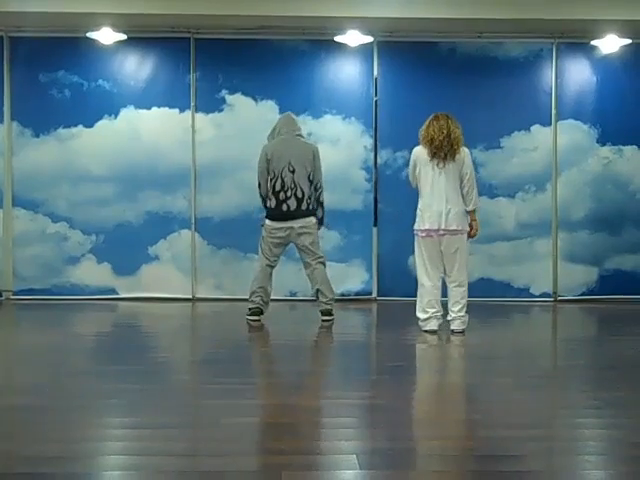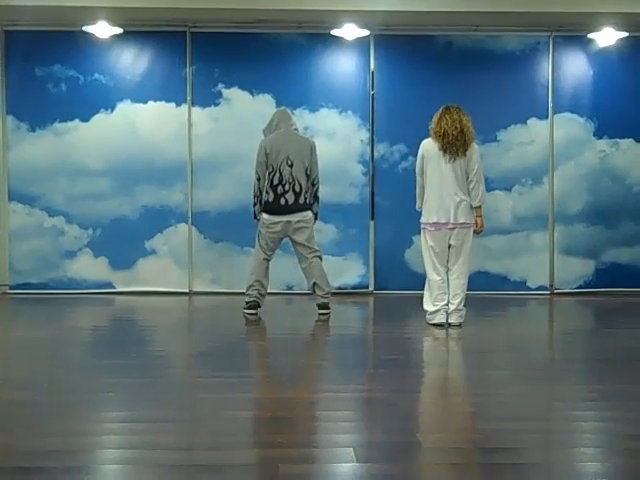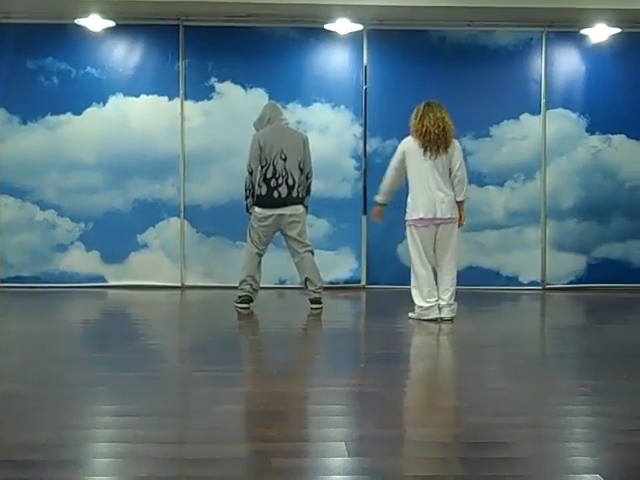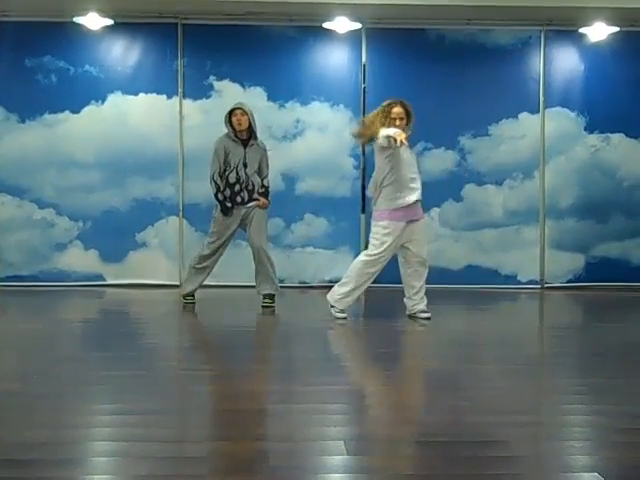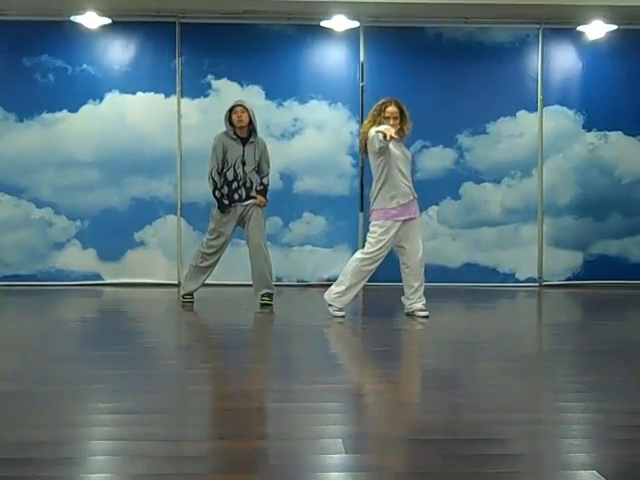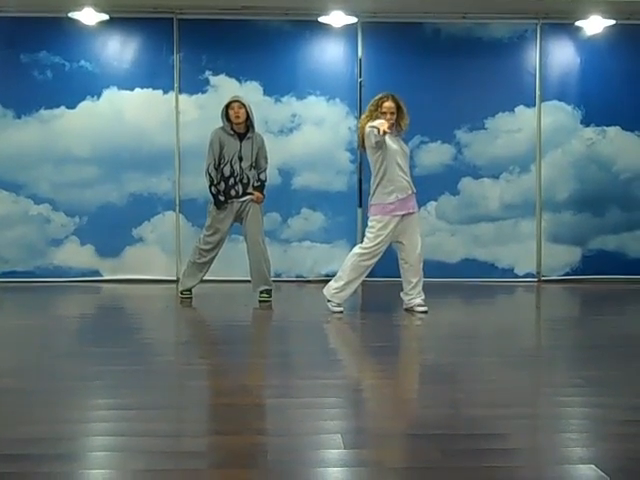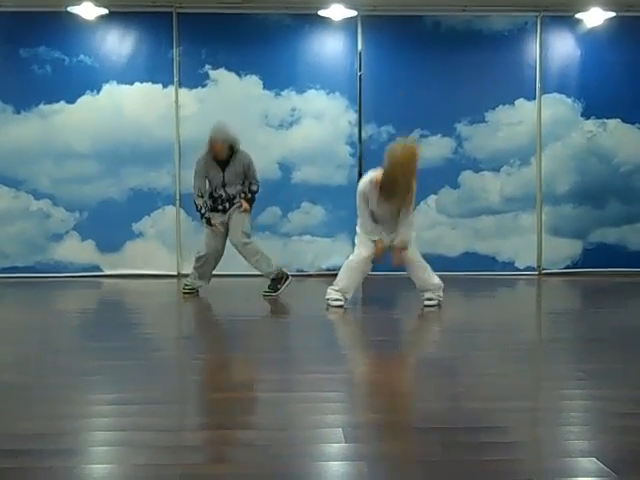
dt=0.7s
person 1, frame 1
left shoulder: (418, 153)
right shoulder: (462, 153)
right elbow: (469, 188)
right wrist: (473, 218)
left hip: (427, 221)
right hip: (454, 221)
left knee: (429, 274)
right knee: (457, 275)
left ankle: (430, 320)
right ankle: (457, 321)
person 1, frame 2
left shoulder: (427, 146)
right shoulder: (470, 149)
left elbow: (420, 182)
right elbow: (475, 183)
left wrist: (421, 208)
right wrist: (479, 214)
left hip: (433, 215)
right hip: (461, 216)
left knee: (435, 268)
right knee: (458, 268)
left ankle: (437, 313)
right ankle: (455, 315)
person 1, frame 3
left shoulder: (408, 144)
right shoulder: (452, 145)
left elbow: (393, 175)
right elbow: (459, 178)
left wrist: (380, 202)
right wrist: (461, 207)
left hip: (419, 212)
right hip: (447, 211)
left knee: (421, 263)
right knee: (446, 262)
left ankle: (428, 308)
right ankle: (446, 308)
person 1, frame 4
left shoulder: (400, 142)
right shoulder: (385, 140)
right elbow: (385, 136)
right wrist: (395, 134)
left hip: (413, 209)
right hip: (391, 212)
left knee: (417, 259)
right knee: (373, 257)
left ankle: (416, 304)
right ankle: (338, 299)
person 1, frame 5
left shoulder: (398, 142)
right shoulder: (376, 139)
right elbow: (377, 136)
right wrist: (384, 130)
left hip: (409, 207)
right hip: (387, 212)
left knee: (414, 258)
right knee: (368, 256)
left ankle: (414, 303)
right ankle: (335, 298)
person 1, frame 6
left shoulder: (395, 136)
right shoulder: (374, 134)
right elbow: (372, 129)
right wrist: (378, 124)
left hip: (407, 202)
right hip: (385, 206)
left knee: (413, 254)
right knee: (367, 251)
left ankle: (413, 299)
right ankle: (334, 293)
person 1, frame 7
left shoulder: (408, 184)
right shoulder: (367, 184)
left elbow: (407, 219)
right elbow: (364, 216)
left wrist: (400, 244)
right wrist: (376, 239)
left hip: (400, 226)
right hip: (371, 227)
left knee: (411, 257)
right knee: (362, 255)
left ankle: (433, 291)
right ankle: (337, 292)
person 2, frame 1
left shoulder: (268, 149)
right shoulder: (311, 149)
left elbow: (262, 185)
right elbow: (318, 185)
right wrist: (319, 216)
left hip: (276, 219)
right hip: (304, 218)
left knee: (266, 263)
right knee: (315, 263)
left ankle: (255, 308)
right ankle: (326, 308)
person 2, frame 2
left shoulder: (266, 143)
right shoulder: (308, 143)
left elbow: (260, 180)
right elbow: (314, 180)
left wrist: (257, 209)
right wrist: (314, 210)
left hip: (272, 213)
right hip: (301, 213)
left knee: (262, 256)
right knee: (311, 256)
left ankle: (253, 301)
right ankle: (323, 301)
person 2, frame 3
left shoulder: (260, 137)
right shoulder: (300, 138)
left elbow: (252, 173)
right elbow: (307, 173)
left wrist: (249, 202)
right wrist: (304, 202)
left hip: (265, 206)
right hip: (293, 206)
left knee: (254, 250)
right knee: (303, 251)
left ankle: (245, 295)
right ankle: (316, 296)
person 2, frame 4
left shoulder: (259, 146)
right shoulder: (223, 143)
left elbow: (264, 174)
right elbow: (215, 175)
left wrist: (265, 195)
right wrist: (224, 203)
left hip: (254, 205)
right hip: (229, 206)
left knee: (260, 246)
right knee: (212, 248)
left ankle: (268, 291)
right ankle: (189, 288)
person 2, frame 5
left shoulder: (259, 143)
right shoulder: (222, 140)
left elbow: (265, 172)
right elbow: (214, 172)
left wrist: (263, 194)
right wrist: (220, 200)
left hip: (252, 203)
right hip: (227, 203)
left knee: (258, 246)
right knee: (211, 246)
left ankle: (266, 290)
right ankle: (188, 287)
person 2, frame 6
left shoulder: (257, 139)
right shoulder: (219, 135)
left elbow: (262, 167)
right elbow: (211, 167)
left wrist: (260, 189)
right wrist: (217, 195)
left hip: (250, 199)
right hip: (224, 199)
left knee: (256, 242)
right knee: (209, 241)
left ankle: (264, 287)
right ankle: (186, 284)
person 2, frame 7
left shoulder: (243, 158)
right shoulder: (204, 162)
left elbow: (253, 182)
right elbow: (199, 193)
left wrist: (248, 199)
right wrist: (206, 215)
left hip: (239, 206)
right hip: (216, 210)
left knee: (240, 239)
right knee: (212, 249)
left ankle: (277, 275)
right ankle: (195, 281)
